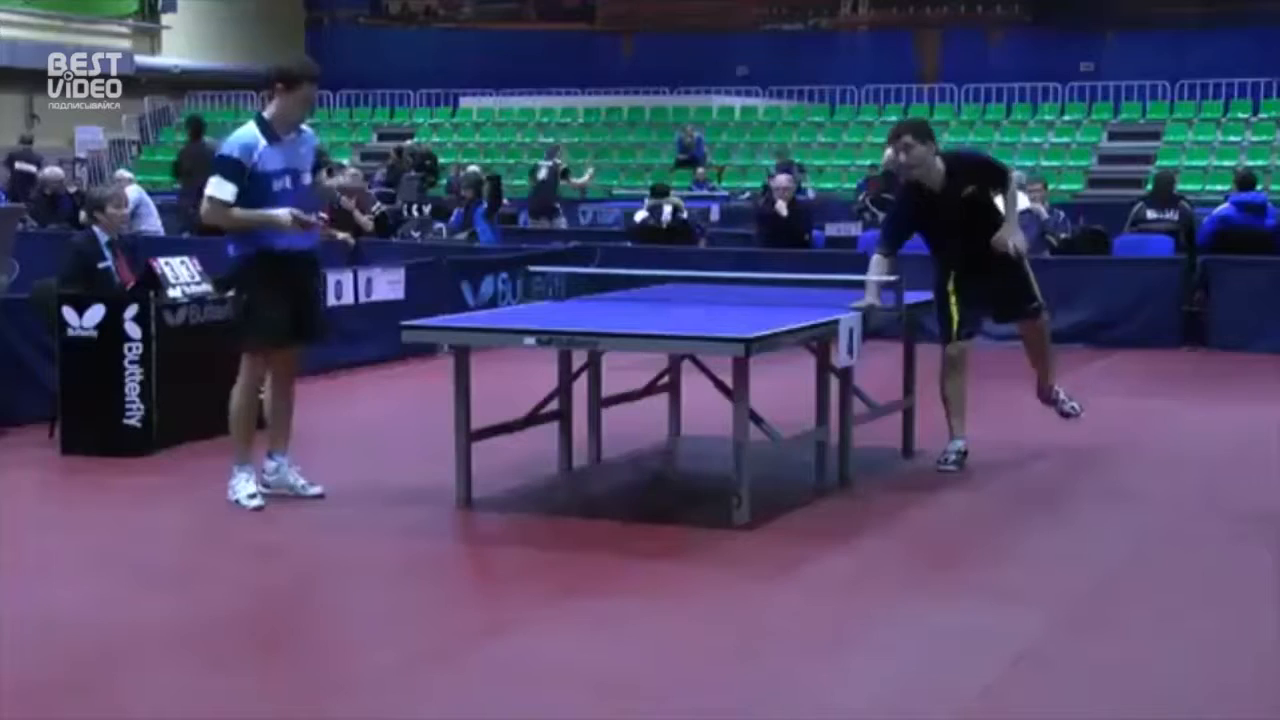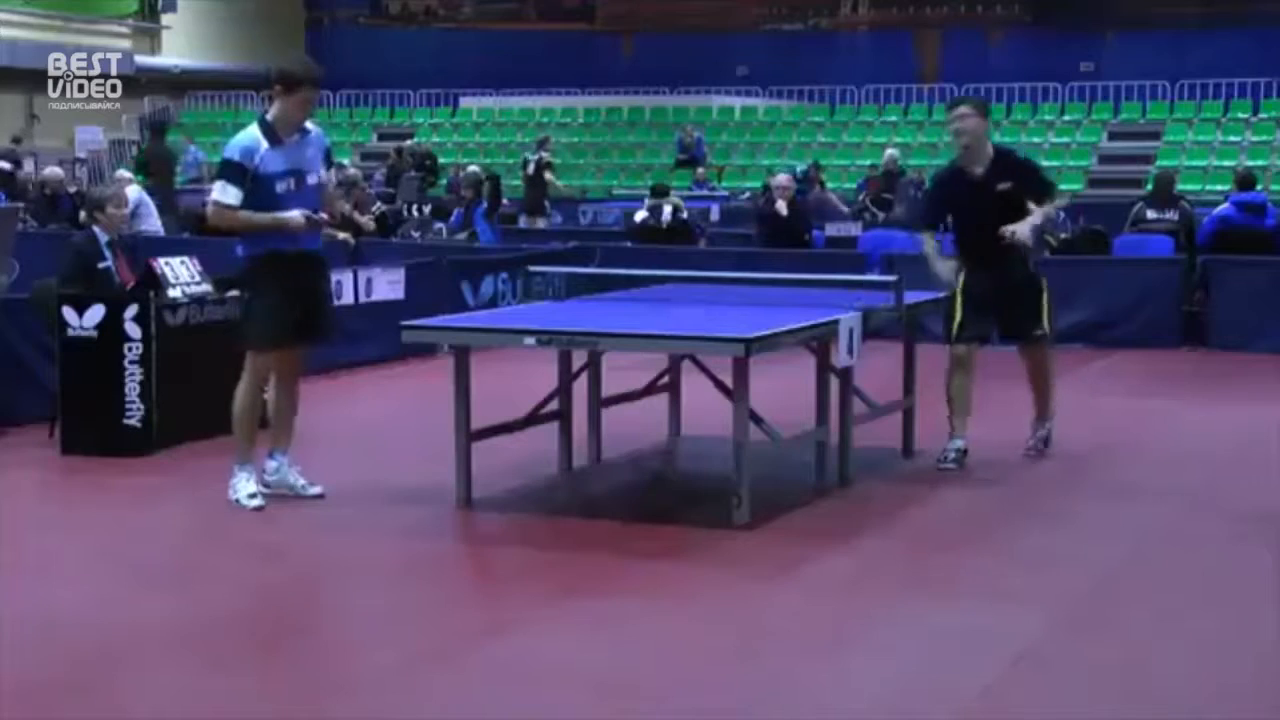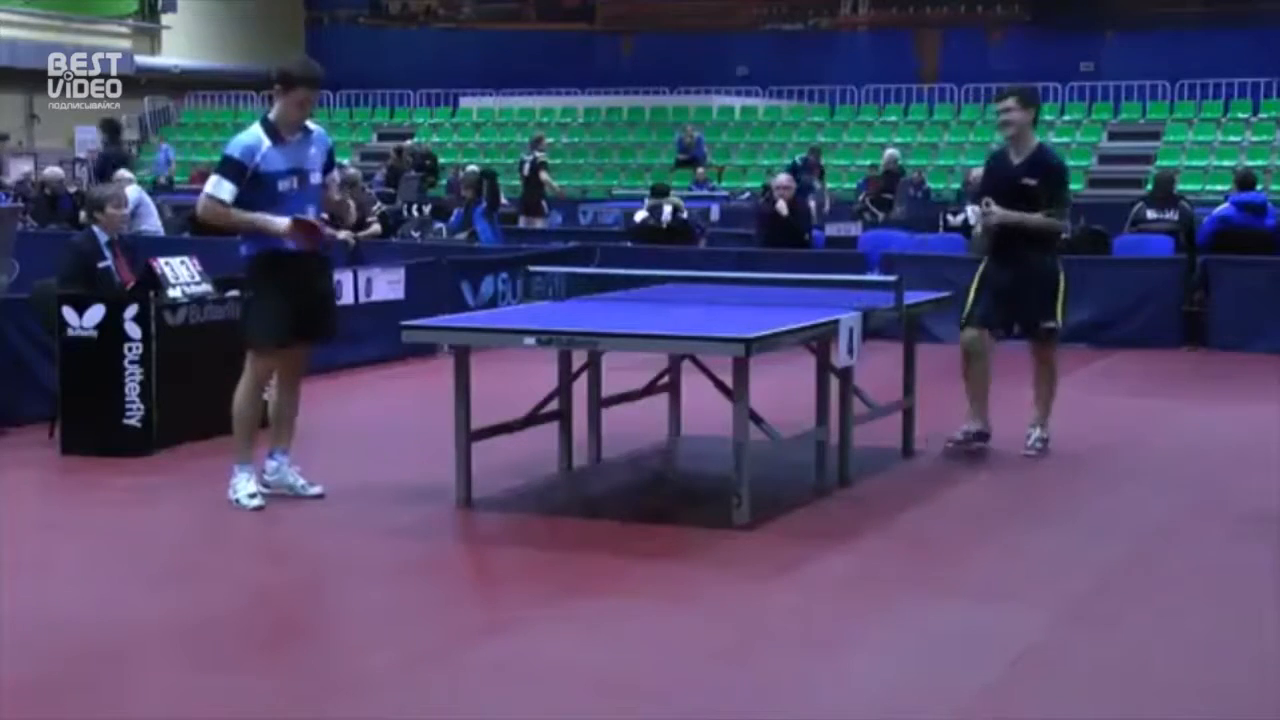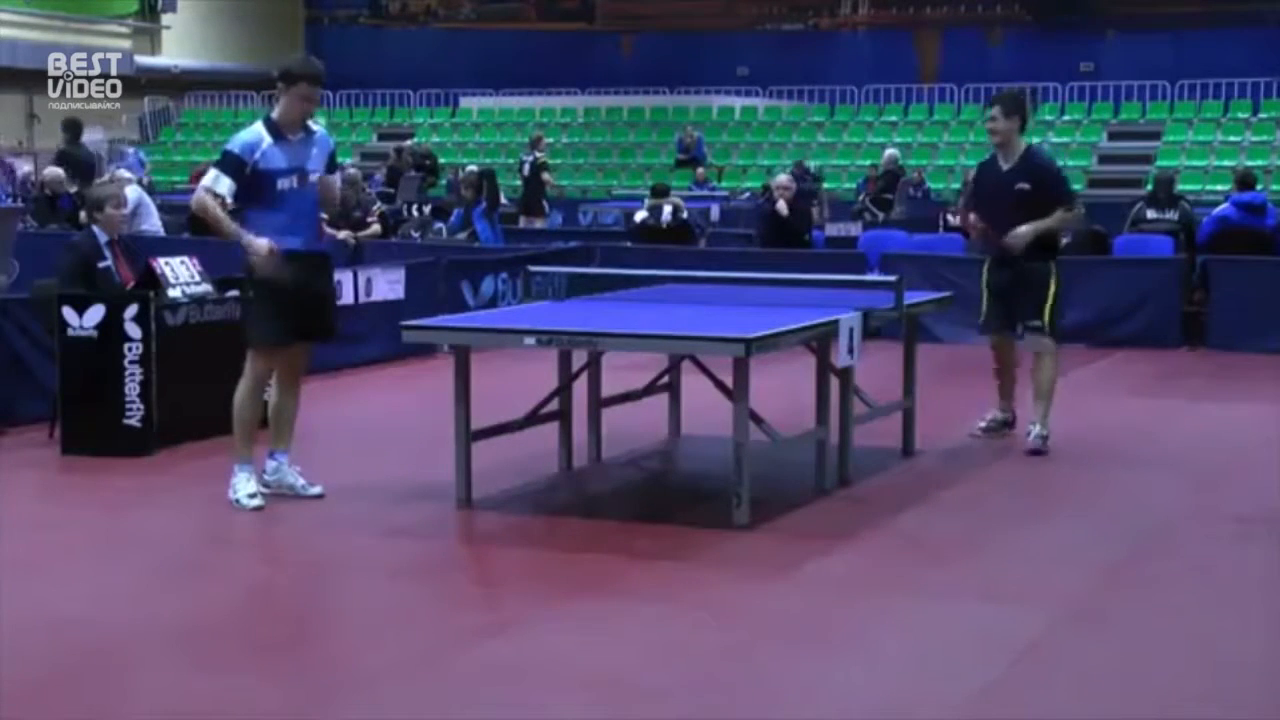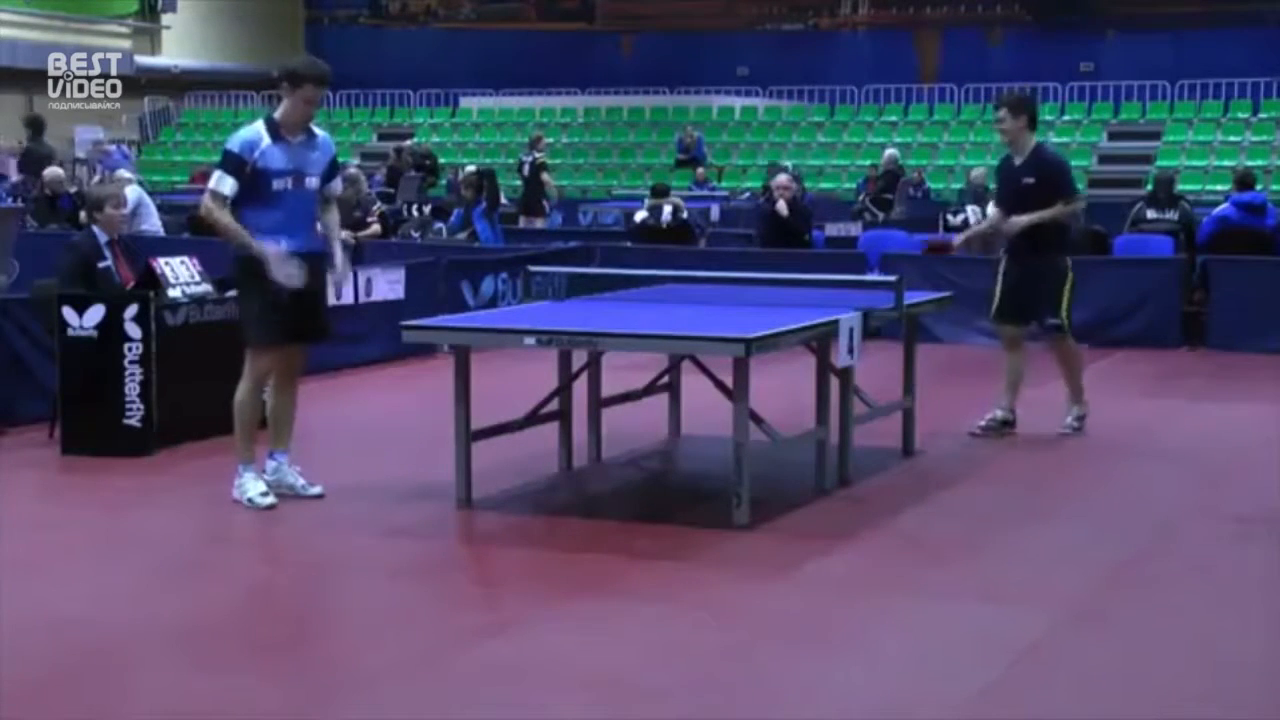
dt=0.4s
person 1, frame 1
left shoulder: (308, 139)
right shoulder: (242, 145)
right elbow: (211, 211)
right wrist: (268, 218)
left hip: (301, 264)
right hip: (261, 267)
left knee: (287, 370)
right knee: (255, 369)
left ankle: (277, 465)
right ankle: (241, 472)
person 1, frame 2
left shoulder: (316, 138)
right shoulder: (246, 147)
right elbow: (217, 214)
left wrist: (331, 208)
right wrist: (281, 219)
left hip: (309, 264)
right hip: (268, 268)
left knee: (291, 369)
right knee: (259, 368)
left ankle: (278, 466)
right ankle: (242, 472)
person 1, frame 3
left shoulder: (320, 139)
right shoulder: (248, 146)
right elbow: (207, 207)
left wrist: (340, 208)
right wrist: (265, 222)
left hip: (311, 264)
right hip: (269, 267)
left knee: (293, 368)
right knee: (259, 367)
left ankle: (278, 465)
right ankle: (242, 472)
person 1, frame 4
left shoulder: (321, 141)
right shoulder: (249, 143)
right elbow: (202, 200)
left wrist: (328, 191)
right wrist: (247, 239)
left hip: (312, 264)
right hip: (271, 268)
left knee: (293, 369)
right knee: (260, 368)
left ankle: (278, 465)
right ankle: (242, 471)
person 1, frame 5
left shoulder: (324, 145)
right shoulder: (247, 143)
right elbow: (210, 207)
left wrist: (337, 248)
right wrist: (258, 247)
left hip: (308, 267)
right hip: (265, 268)
left knee: (291, 369)
right knee: (260, 367)
left ankle: (280, 465)
right ankle: (246, 472)
person 2, frame 1
left shoulder: (971, 164)
right shoulder: (907, 201)
left elbow: (1008, 183)
right elbow: (884, 250)
left wrist: (1011, 225)
right wrist: (872, 292)
left hip: (1002, 258)
right hip: (957, 274)
left knee: (1035, 323)
right knee: (954, 353)
left ankle: (1048, 387)
right ankle: (957, 441)
person 2, frame 2
left shoulder: (1015, 165)
right shoulder: (945, 180)
left elbow: (1051, 201)
right elbow: (928, 231)
left wrist: (1029, 223)
right wrist: (939, 263)
left hip: (1019, 271)
right hip: (974, 274)
left knee: (1036, 351)
right knee: (961, 355)
left ankle: (1043, 422)
right ankle: (957, 441)
person 2, frame 3
left shoulder: (1049, 164)
right shoulder: (995, 162)
left elbow: (1057, 223)
left wrist: (1006, 217)
right wrist: (986, 222)
left hip: (1039, 267)
right hip: (998, 264)
left knee: (1043, 347)
right knee: (972, 339)
left ankle: (1039, 428)
right ankle: (978, 424)
person 2, frame 4
left shoulder: (1041, 166)
right shoulder: (985, 170)
left elbow: (1072, 213)
right elbow: (977, 218)
left wrist: (1033, 229)
right wrist: (972, 223)
left hip: (1037, 266)
right hip: (999, 266)
left knee: (1041, 345)
right knee: (1000, 342)
left ankle: (1039, 428)
right ankle: (1004, 413)
person 2, frame 5
left shoulder: (1050, 162)
right shoulder: (1004, 167)
left elbow: (1074, 206)
left wrist: (1029, 219)
right wrist: (968, 235)
left hip: (1050, 261)
right hip: (1016, 260)
left knee: (1057, 335)
right knee: (1010, 336)
left ankle: (1078, 405)
right ankle: (1005, 414)
